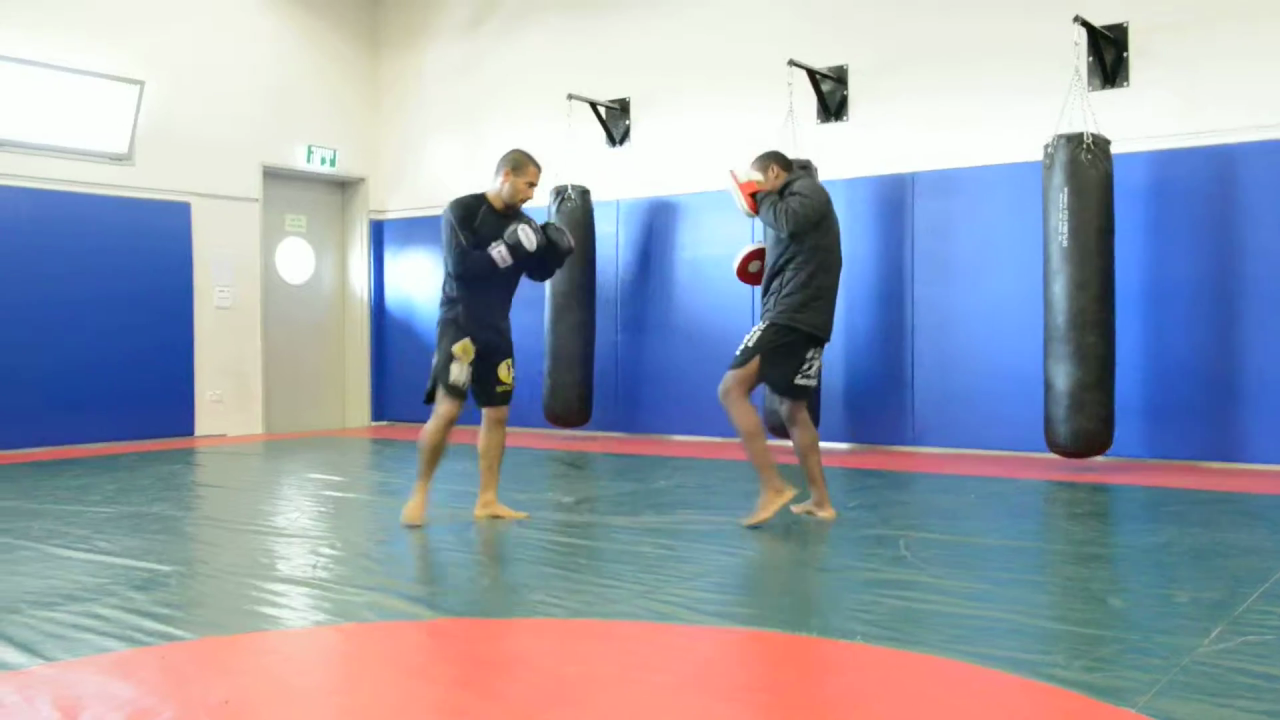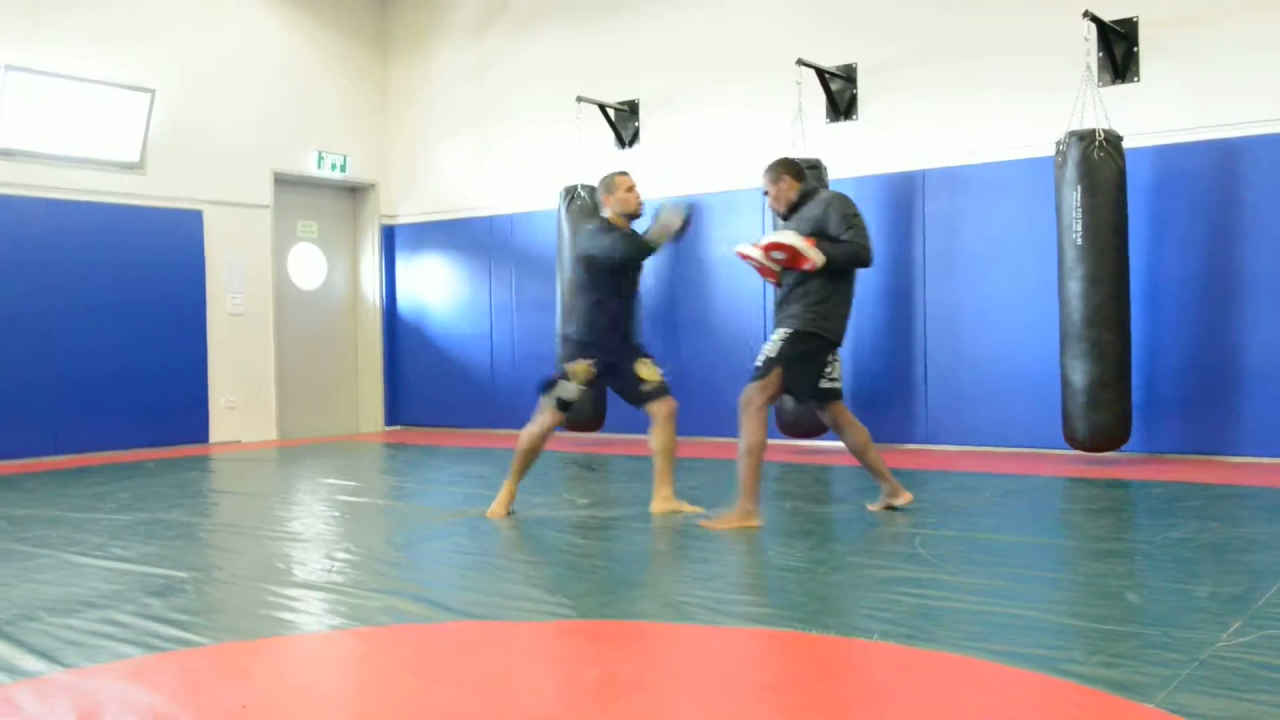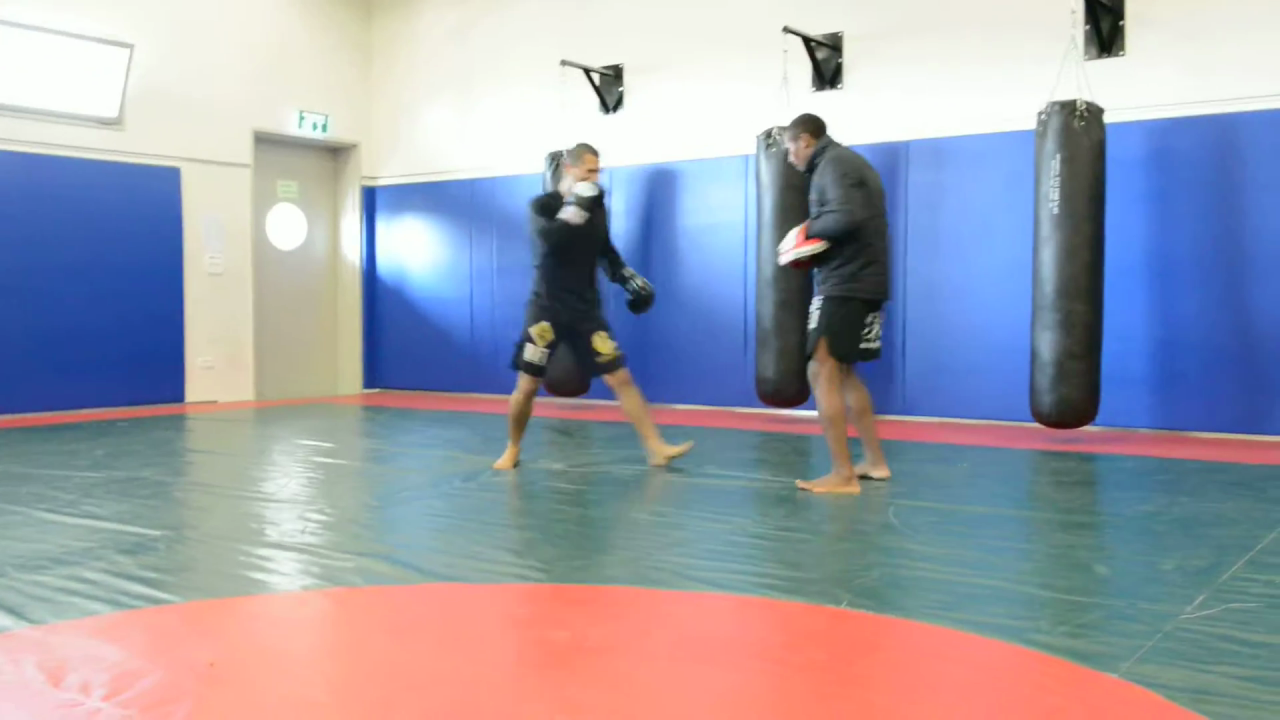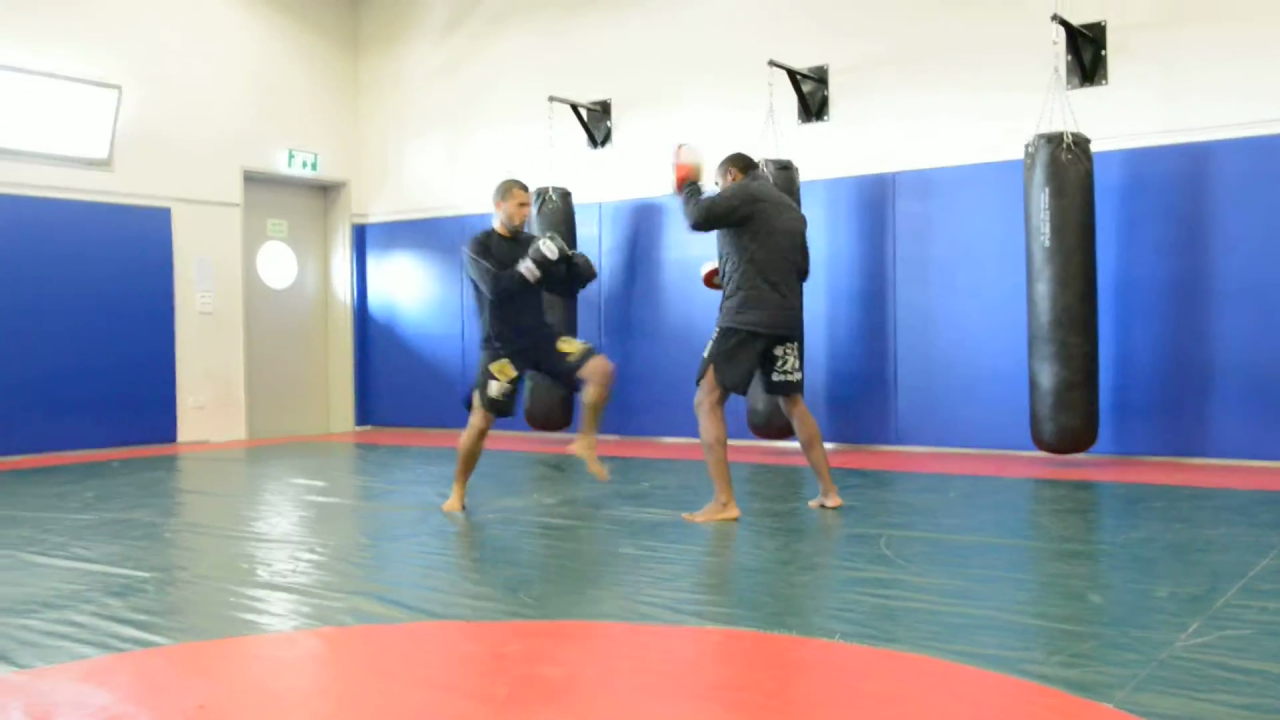
dt=1s
person 1, frame 1
left shoulder: (808, 189)
right shoulder: (802, 196)
left elbow: (788, 221)
left wrist: (759, 199)
right wrist: (768, 266)
left hip: (792, 316)
right hip: (808, 318)
left knee: (732, 389)
right knee: (793, 409)
left ankle: (772, 486)
right ankle: (820, 499)
person 1, frame 2
left shoulder: (833, 204)
right shoulder: (797, 221)
left elbow: (861, 254)
left wrist: (816, 253)
right wrist: (778, 266)
left hip: (809, 324)
right hip: (804, 324)
left knee: (753, 400)
right knee: (834, 412)
left ankle: (746, 507)
right ankle: (893, 489)
person 1, frame 3
left shoulder: (833, 164)
right shoulder: (852, 164)
left elbow: (852, 216)
left wrist: (810, 230)
left hip: (842, 285)
right hip: (867, 283)
left knee: (821, 371)
right knee: (845, 372)
left ankle: (842, 474)
right ankle: (875, 460)
person 1, frame 4
left shoulder: (746, 194)
right shoulder: (790, 208)
left elbow: (699, 217)
left wrist: (687, 184)
left hip: (744, 318)
right hip: (786, 320)
left knee: (707, 401)
right knee: (792, 402)
left ankle: (723, 502)
right ankle: (828, 490)
person 2, frame 1
left shoulder: (519, 221)
right shoulder: (460, 210)
left elbow: (539, 271)
right elbow: (460, 266)
left wrist: (556, 248)
right wrist: (509, 248)
left hip: (497, 328)
right hip: (460, 324)
left knee: (497, 415)
right knee: (447, 411)
left ankle: (488, 499)
right ankle: (420, 492)
person 2, frame 2
left shoulder: (630, 240)
right shoulder: (598, 233)
right elbow: (624, 249)
right wrist: (666, 227)
left hip: (621, 345)
right hip: (586, 344)
left knee: (665, 409)
right knee: (547, 422)
left ankle: (664, 497)
right ankle: (508, 491)
person 2, frame 3
left shoulder: (597, 207)
right shoulder: (543, 205)
right elbow: (551, 241)
left wrist: (630, 277)
right wrist: (575, 205)
left hip: (586, 309)
right hip: (548, 309)
left knee: (620, 378)
right knee: (528, 384)
left ankle: (656, 447)
right ankle: (512, 450)
person 2, frame 4
left shoulder: (532, 243)
right shoulder: (478, 246)
left elbow: (564, 287)
right elbow: (497, 289)
left wrist: (578, 272)
right wrist: (534, 262)
left hip: (541, 336)
right hip: (502, 347)
left knee: (602, 370)
right knee: (480, 422)
left ankle: (586, 440)
right ankle: (458, 492)
